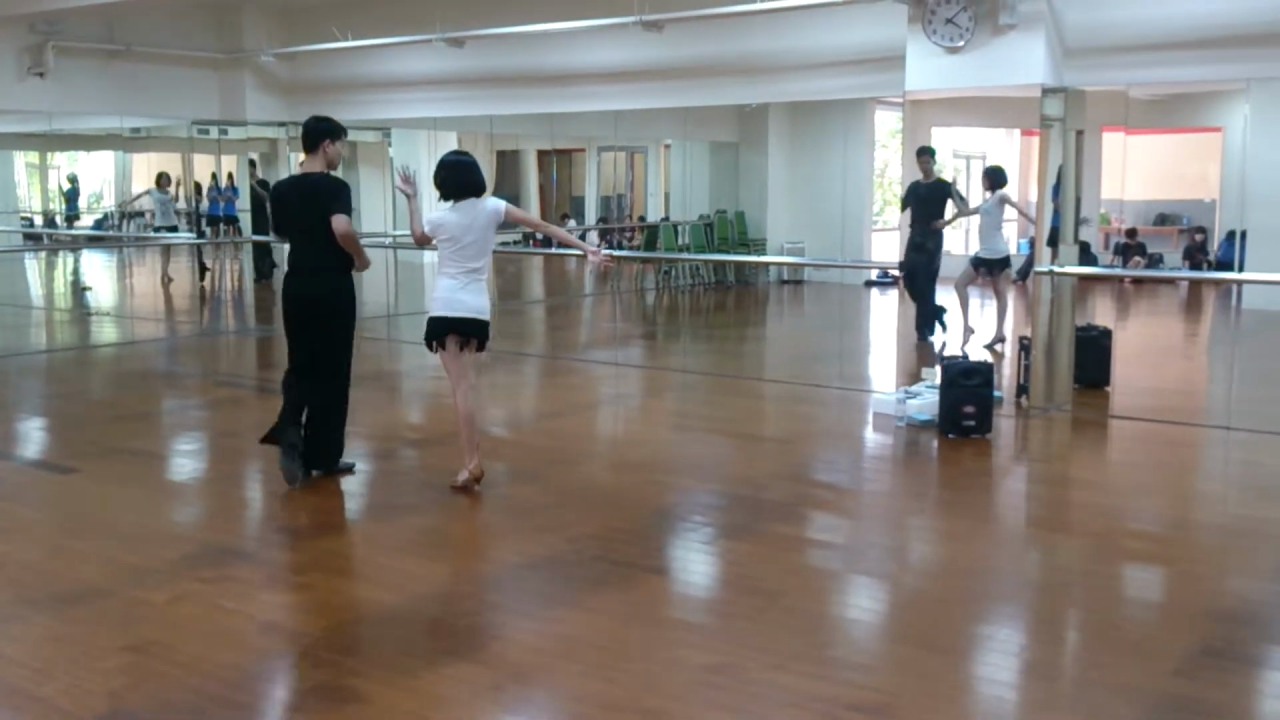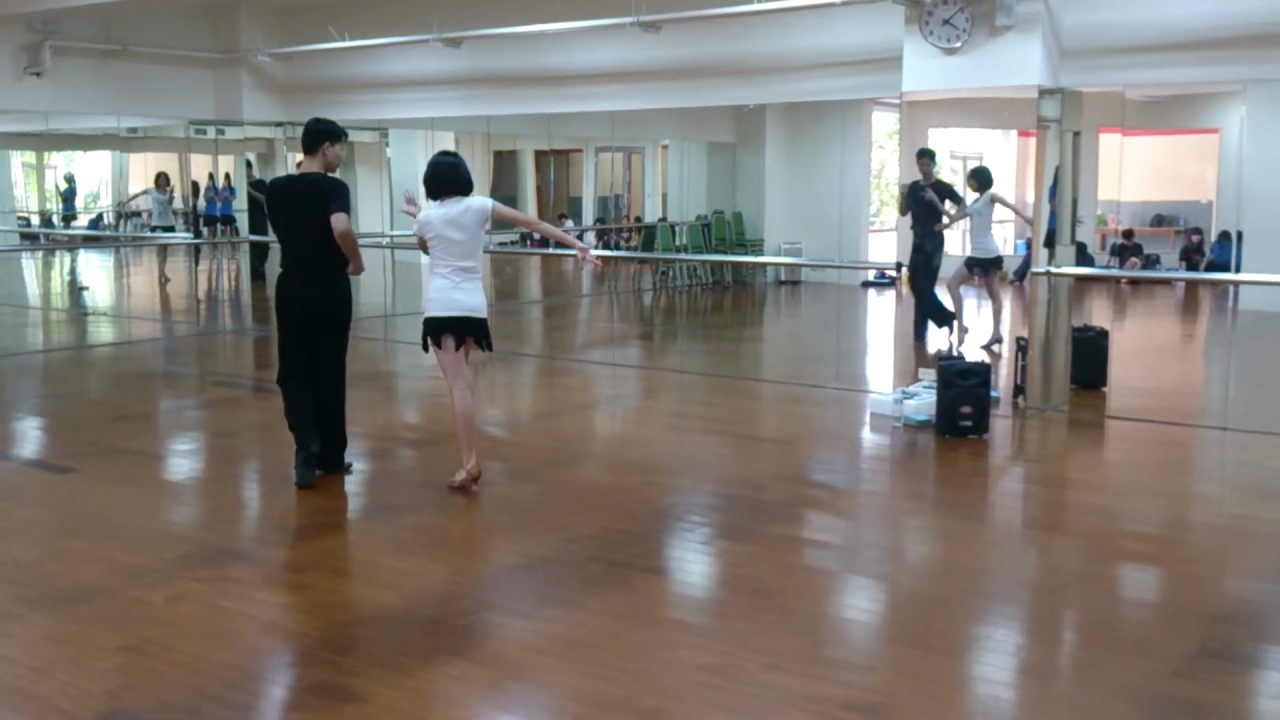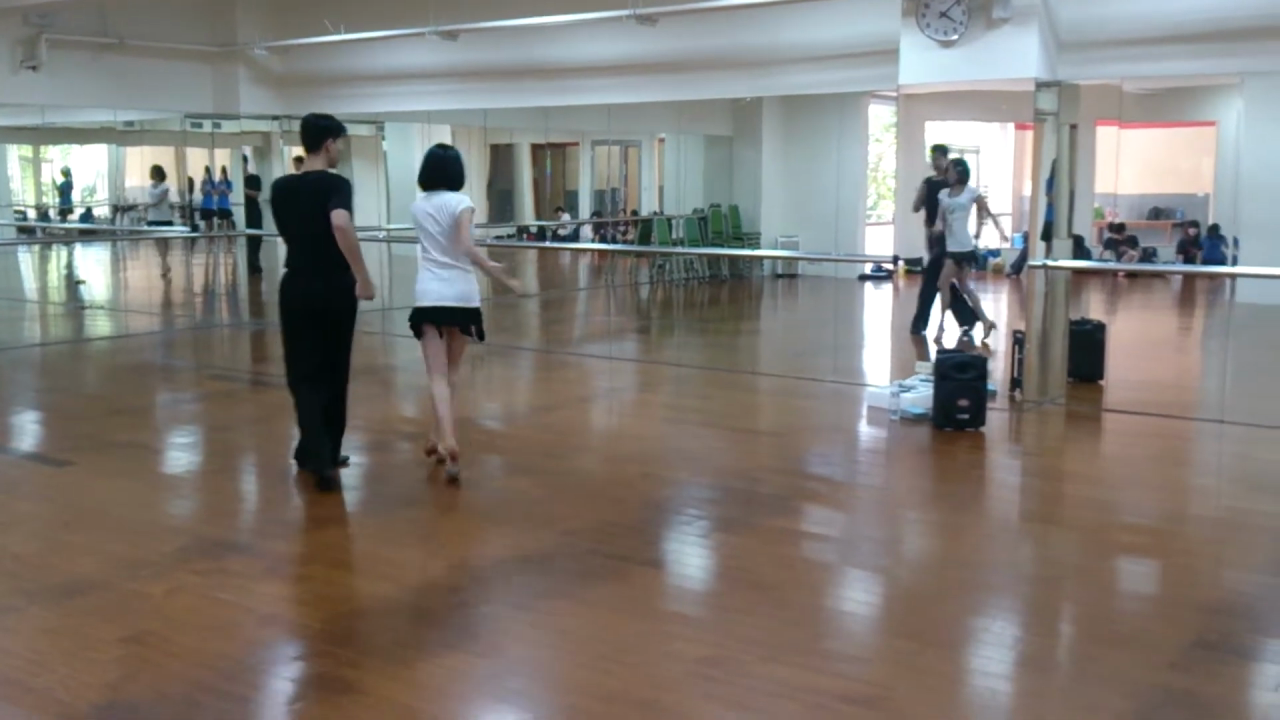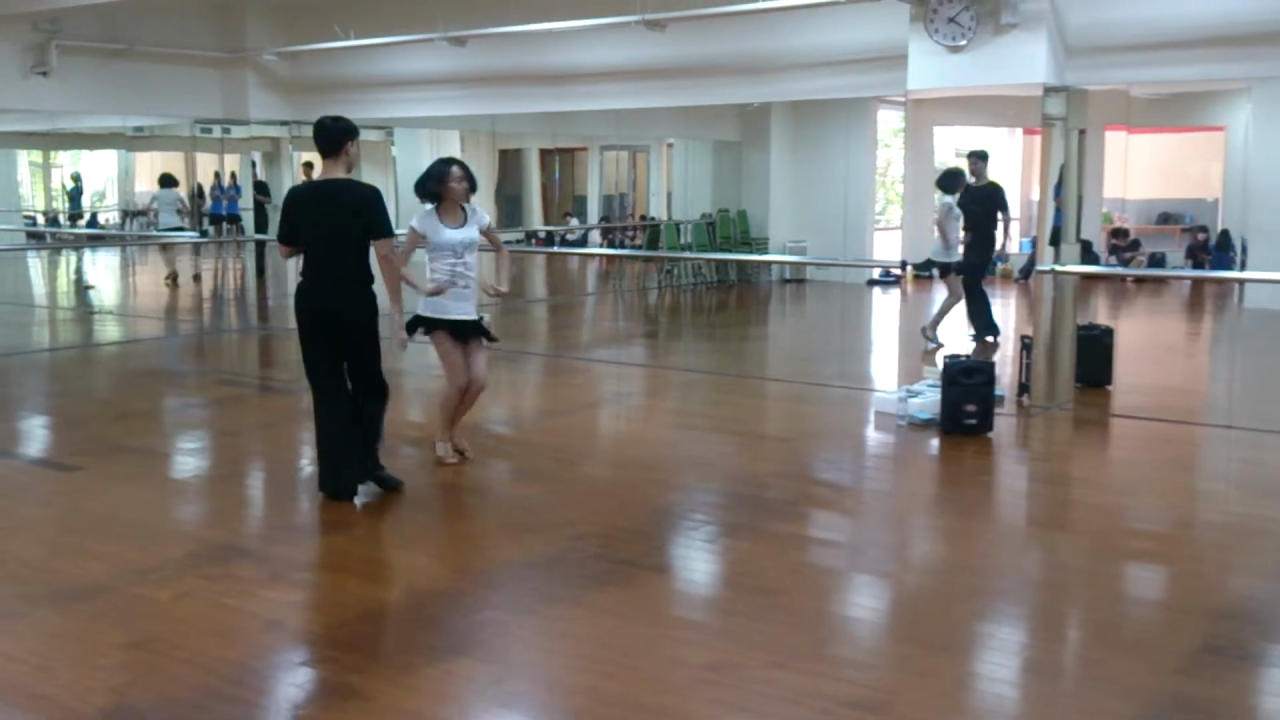
dt=0.4s
person 1, frame 1
left shoulder: (281, 190)
right shoulder: (335, 187)
right elbow: (341, 229)
right wrist: (361, 258)
left hip: (296, 286)
right hip: (332, 287)
left knee: (301, 367)
right knee: (333, 371)
left ankle: (290, 436)
right ankle: (320, 456)
person 1, frame 2
left shoulder: (275, 189)
right shoulder: (333, 188)
right elbow: (341, 228)
right wrist: (355, 261)
left hip: (291, 288)
right hip: (329, 288)
left knee: (294, 372)
right knee: (329, 372)
left ankle: (307, 447)
right ankle: (329, 455)
person 1, frame 3
left shoulder: (280, 189)
right shoulder: (335, 184)
right elbow: (340, 224)
right wrist: (363, 276)
left hip: (296, 289)
right hip: (335, 289)
left knee: (304, 375)
right knee: (332, 372)
left ankle: (318, 455)
right ankle: (321, 454)
person 1, frame 4
left shoulder: (297, 197)
right shoulder: (366, 196)
left elbow: (286, 251)
right elbow: (385, 254)
right wrist: (397, 311)
left hip: (312, 301)
right hip: (354, 301)
left knee: (327, 389)
right knee: (370, 386)
left ankle: (339, 477)
right ankle: (365, 465)
person 2, frame 1
left shoulder: (439, 219)
right shoulder: (493, 208)
left elbow: (419, 238)
right elbow: (545, 227)
left wrist: (412, 198)
right wrist: (586, 248)
left hip: (447, 308)
right hip: (478, 308)
left knee: (462, 386)
right knee: (465, 382)
left ankle: (472, 465)
right ankle: (472, 454)
person 2, frame 2
left shoulder: (426, 218)
right shoulder: (479, 207)
right elbow: (532, 223)
right wrist: (576, 244)
left hip: (441, 307)
right hip: (473, 305)
left knee: (458, 384)
right knee: (460, 380)
left ankle: (470, 463)
right ankle: (467, 450)
person 2, frame 3
left shoulder: (418, 205)
right shoulder: (460, 203)
right elbow: (468, 249)
left wrist: (487, 265)
right wrist: (503, 279)
left hip: (429, 296)
right hip: (461, 296)
left knee: (437, 374)
right knee: (450, 372)
left ankle: (447, 443)
right ankle: (444, 442)
person 2, frame 4
left shoulder: (476, 216)
right shoulder: (425, 220)
left elbow: (501, 250)
right elbow: (400, 265)
left wrist: (501, 282)
right wrist: (423, 288)
left hip: (467, 311)
right hip: (438, 312)
left knee: (477, 380)
right knee: (458, 380)
left ankle: (451, 432)
right ankle: (443, 439)
person 3, frame 1
left shoulder: (943, 186)
right shoulder: (914, 186)
left elbow: (963, 206)
right elbow: (901, 208)
left wrist: (946, 221)
left hip: (932, 238)
right hip: (915, 237)
left knee: (926, 283)
right knee: (910, 278)
left ankle: (925, 327)
right ankle: (935, 313)
person 3, frame 2
left shoulder: (942, 187)
right shoulder: (913, 187)
left elbow: (963, 206)
right elbow: (903, 212)
right wrist: (902, 196)
left hip: (933, 239)
right hip: (918, 239)
left knee: (924, 285)
right knee: (916, 284)
left ankle: (920, 328)
right ankle: (945, 317)
person 3, frame 3
right shoulder: (927, 183)
right elbow: (916, 209)
right wrist: (921, 195)
left hip: (945, 234)
right hip: (933, 234)
left knee: (930, 278)
right knee: (940, 279)
left ankle: (920, 322)
person 3, frame 4
left shoulder: (994, 189)
right shoulder: (967, 189)
left elbow: (1005, 216)
left wrist: (1004, 241)
left hip: (984, 241)
right hip: (971, 240)
left knee: (970, 283)
right knee: (973, 284)
left ankle: (984, 328)
right ankle: (987, 328)
person 4, frame 1
left shoulder: (1000, 196)
right shoulder: (987, 201)
left elbow: (1018, 208)
right elbow: (965, 212)
left wrist: (1033, 222)
left hip: (992, 253)
right hip: (990, 253)
left knee: (960, 284)
right knee: (1000, 293)
left ankle: (967, 326)
right ankle: (999, 333)
person 4, frame 2
left shoulder: (990, 196)
right shoulder: (974, 203)
left elbow: (1009, 205)
right elbow: (955, 217)
left wrist: (1025, 217)
left hip: (985, 253)
right hip: (980, 253)
left knee: (953, 284)
right knee: (994, 294)
left ankle: (960, 326)
right ankle: (996, 333)
person 4, frame 3
left shoulder: (972, 192)
right shoulder: (944, 194)
left elbow: (987, 213)
right elbow: (941, 218)
left wrist: (1000, 230)
right wrist: (938, 225)
left hip: (962, 247)
right hip: (951, 246)
left knee: (943, 283)
right knee: (963, 286)
left ankle: (942, 324)
right ankle: (985, 320)
person 4, frame 4
left shoulder: (949, 200)
right shoulder: (948, 200)
right elbow: (940, 222)
left wrist: (956, 239)
right wrist: (948, 241)
left hip: (951, 256)
right hip: (944, 256)
left knee: (954, 294)
right knee: (957, 294)
left ankle: (932, 328)
right ankle: (931, 327)
